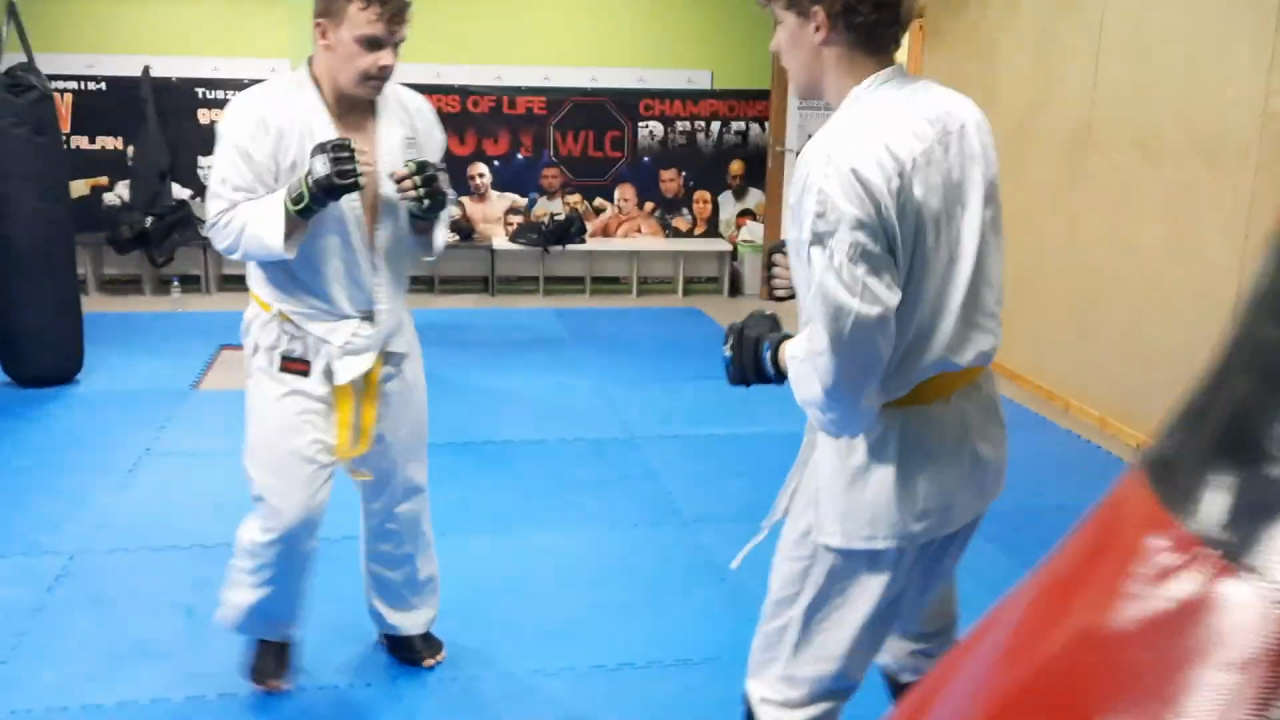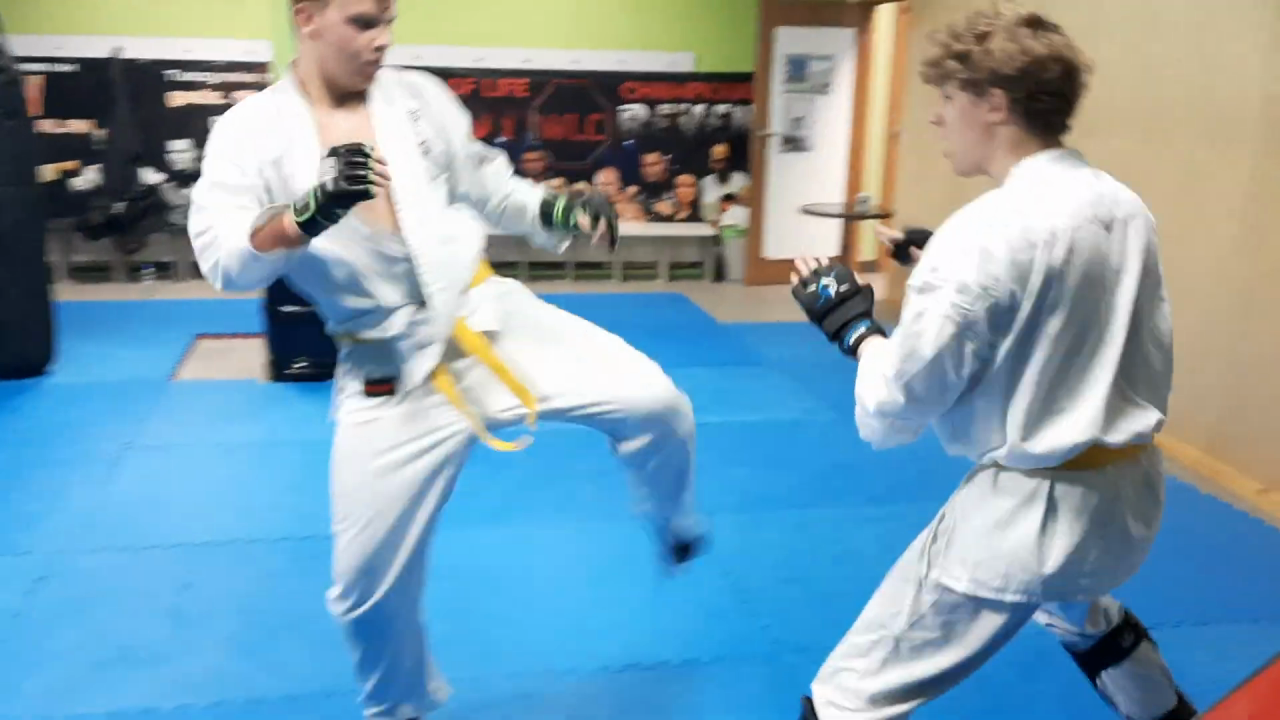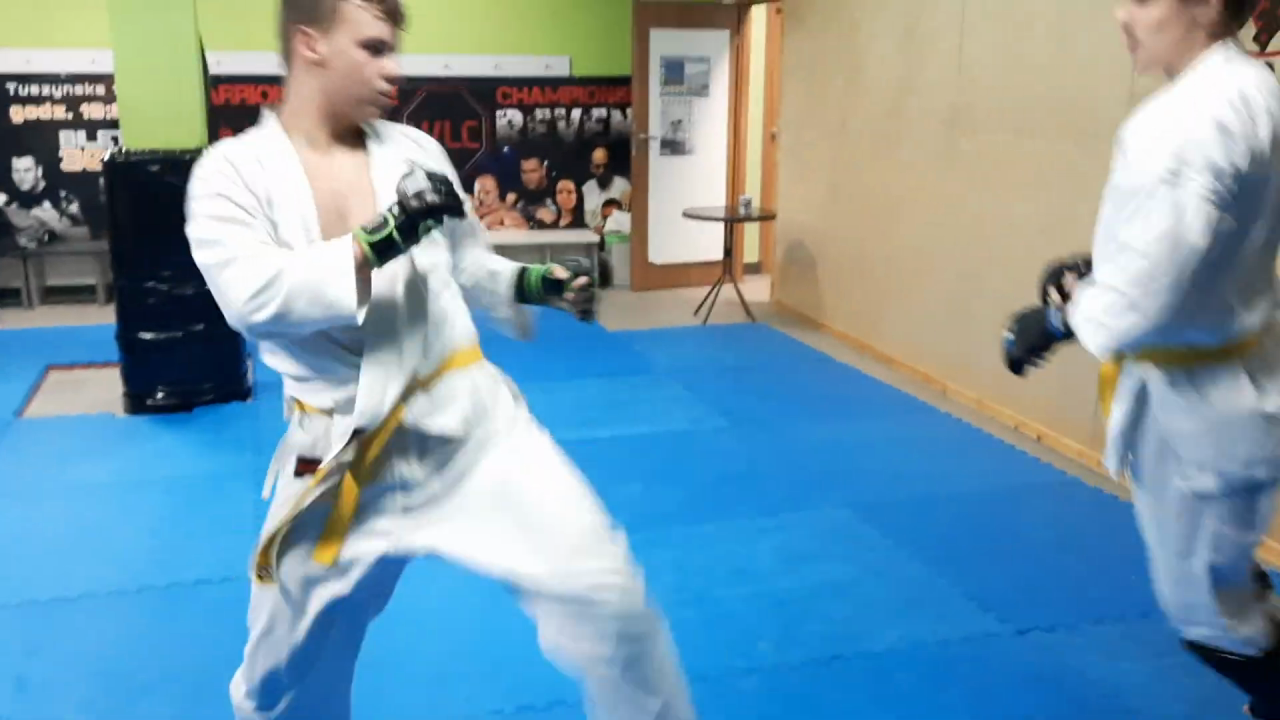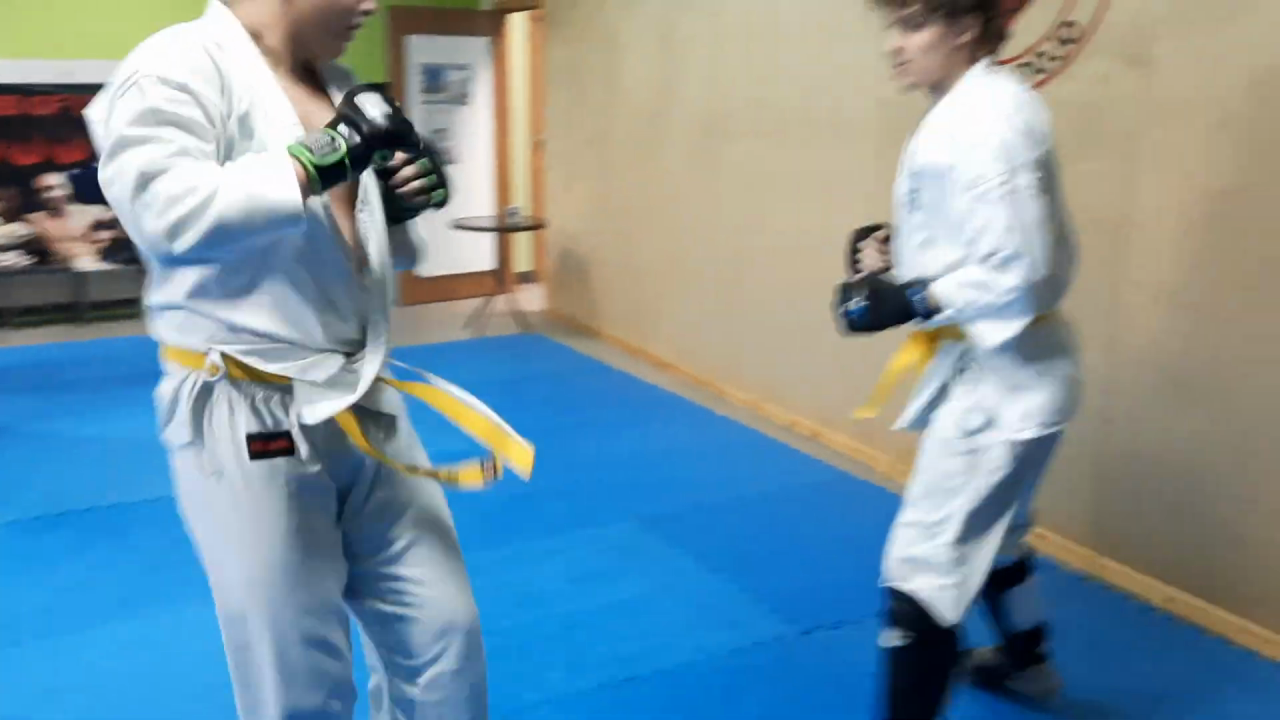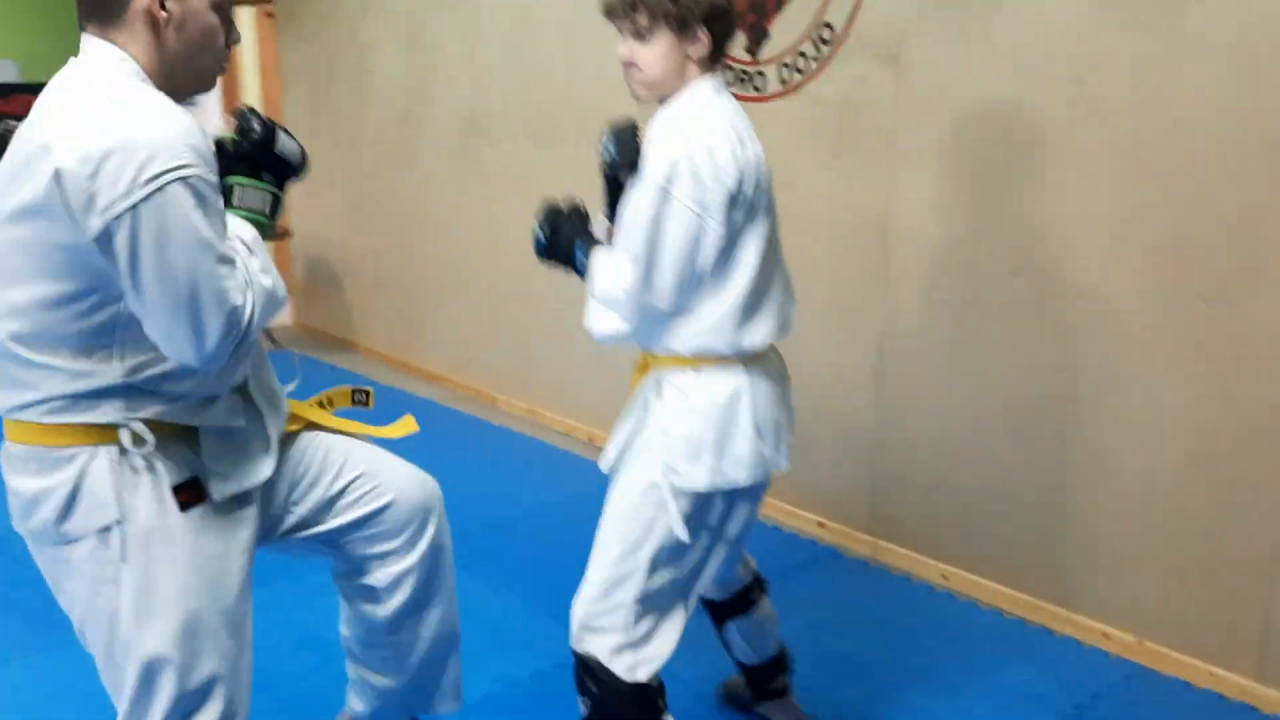
dt=0.4s
person 1, frame 1
left shoulder: (840, 158)
right shoulder: (960, 118)
left elbow: (844, 378)
left wrist: (771, 352)
left hip: (887, 454)
right hip: (968, 427)
right knee: (919, 650)
person 1, frame 2
left shoulder: (982, 238)
right shoulder: (1125, 211)
left elbow: (894, 409)
left wrist: (852, 323)
left hip: (1028, 511)
right hip: (1127, 492)
right knee: (1078, 612)
person 1, frame 3
left shoulder: (1194, 119)
left elbow: (1151, 293)
left wrist: (1053, 324)
right wrist: (1099, 270)
left hip: (1201, 399)
left knee: (1209, 607)
right knee: (1213, 575)
person 1, frame 4
left shoulder: (992, 120)
right shoulder: (963, 113)
left elbow: (1021, 273)
left wrist: (906, 300)
right wrist: (895, 250)
left hip: (1003, 372)
right hip: (982, 363)
left knee: (924, 564)
right knee: (983, 530)
right ankle: (1024, 655)
person 1, frame 5
left shoulder: (686, 138)
right shoulder: (710, 128)
left elbow: (638, 296)
left wrist: (579, 250)
right wrist: (624, 196)
left hip: (707, 407)
right hip: (734, 395)
left knee: (613, 621)
right knee: (710, 557)
person 2, frame 1
left shoulder: (414, 115)
right shoulder: (259, 113)
left elbow: (425, 238)
right elbow: (228, 228)
left wrist: (432, 207)
right wrist: (305, 196)
left hip: (384, 336)
right hip: (295, 344)
left knee: (401, 492)
right knee: (289, 508)
left ankle: (403, 619)
right ankle: (267, 628)
person 2, frame 2
left shoulder: (418, 97)
right shoulder: (249, 132)
left elbow: (486, 188)
right elbow: (224, 256)
left wrist: (561, 211)
right wrist: (310, 215)
left hip: (490, 327)
right hip: (386, 375)
left knee: (649, 403)
right knee: (370, 575)
left ankle: (673, 522)
person 2, frame 3
left shoulder: (415, 149)
right shoulder: (231, 173)
right elbow: (257, 297)
left wrist: (536, 284)
right wrist: (385, 239)
left hip: (459, 417)
right hip: (334, 456)
left knee: (593, 583)
person 2, frame 4
left shoulder: (337, 90)
right shoulder: (178, 68)
right elbow: (171, 214)
left wrist: (398, 203)
right wrist: (324, 161)
left hip: (359, 407)
right hip: (249, 425)
left knee: (439, 636)
person 2, frame 5
left shoulder: (95, 109)
right shoulder: (145, 141)
right elbow: (217, 336)
left wrist: (222, 191)
right wrist: (251, 199)
left hip: (194, 442)
right hip: (116, 482)
left knee: (400, 505)
